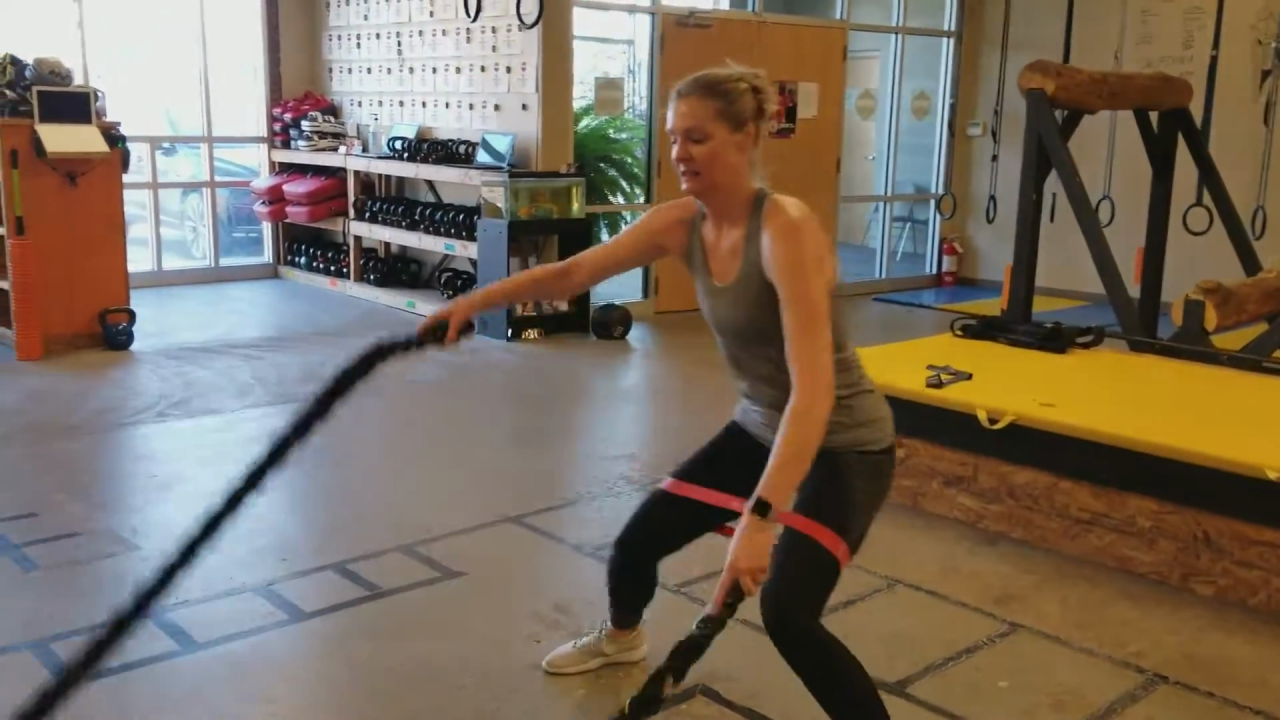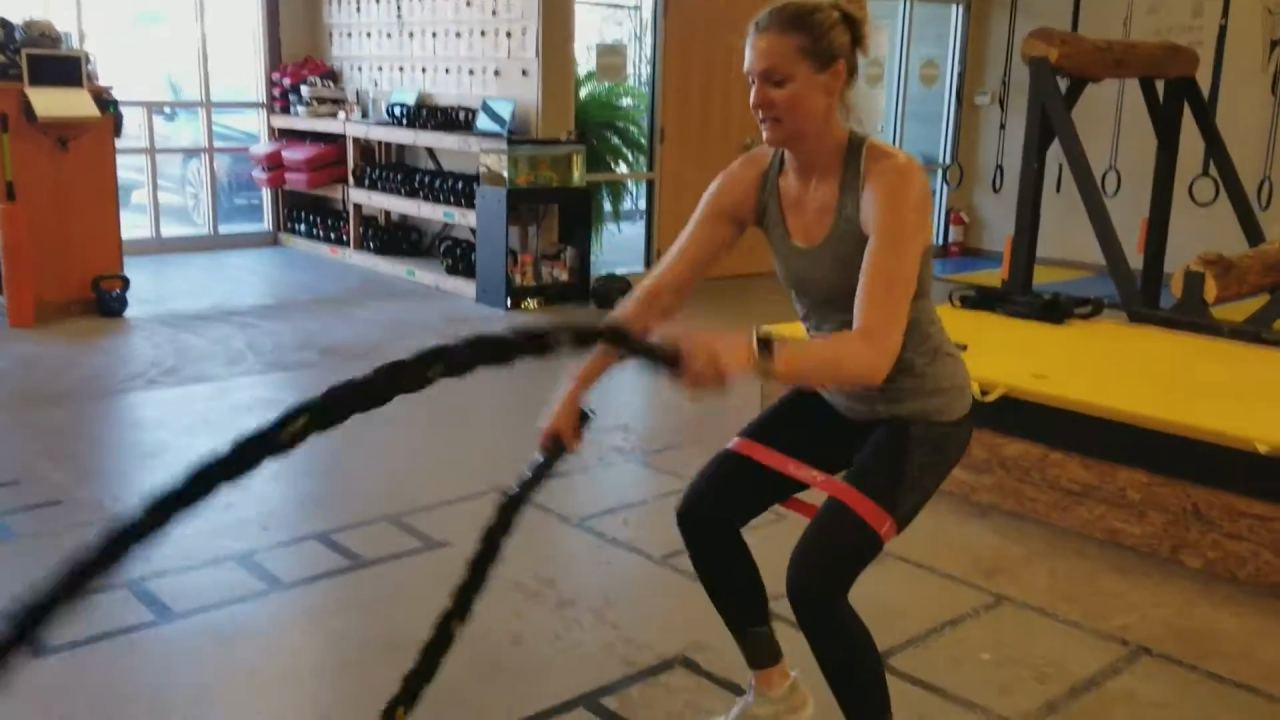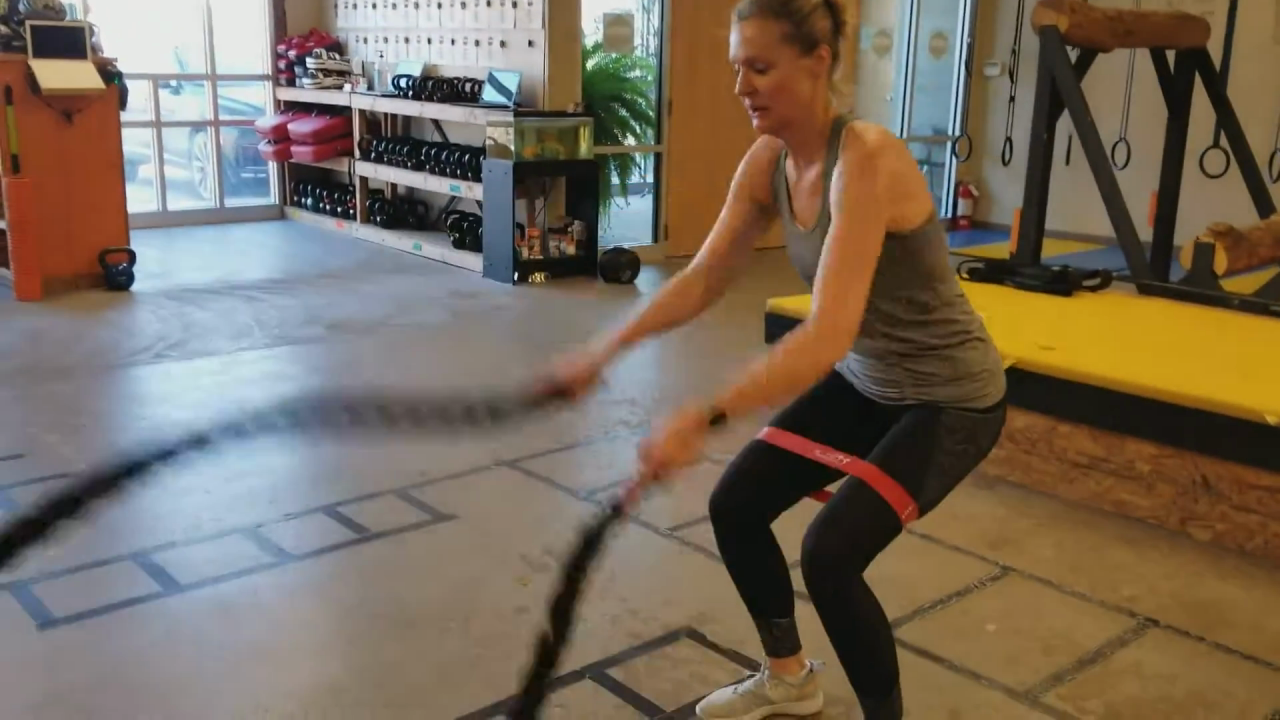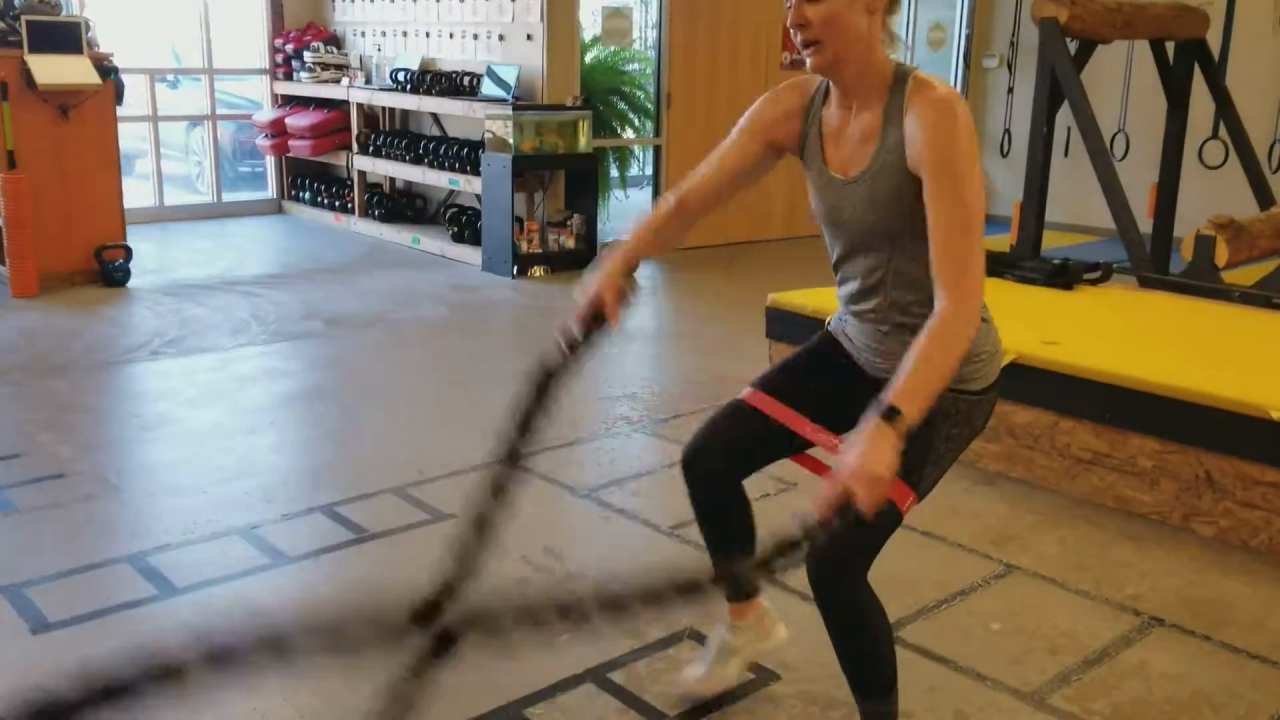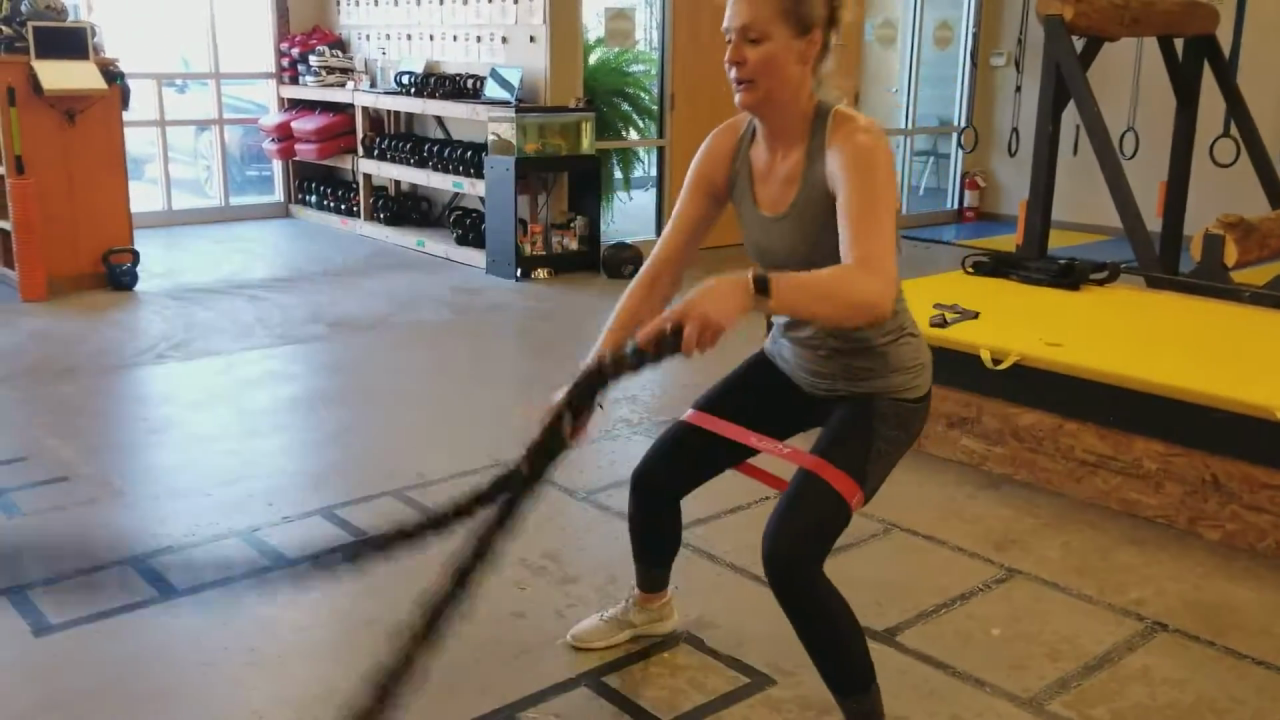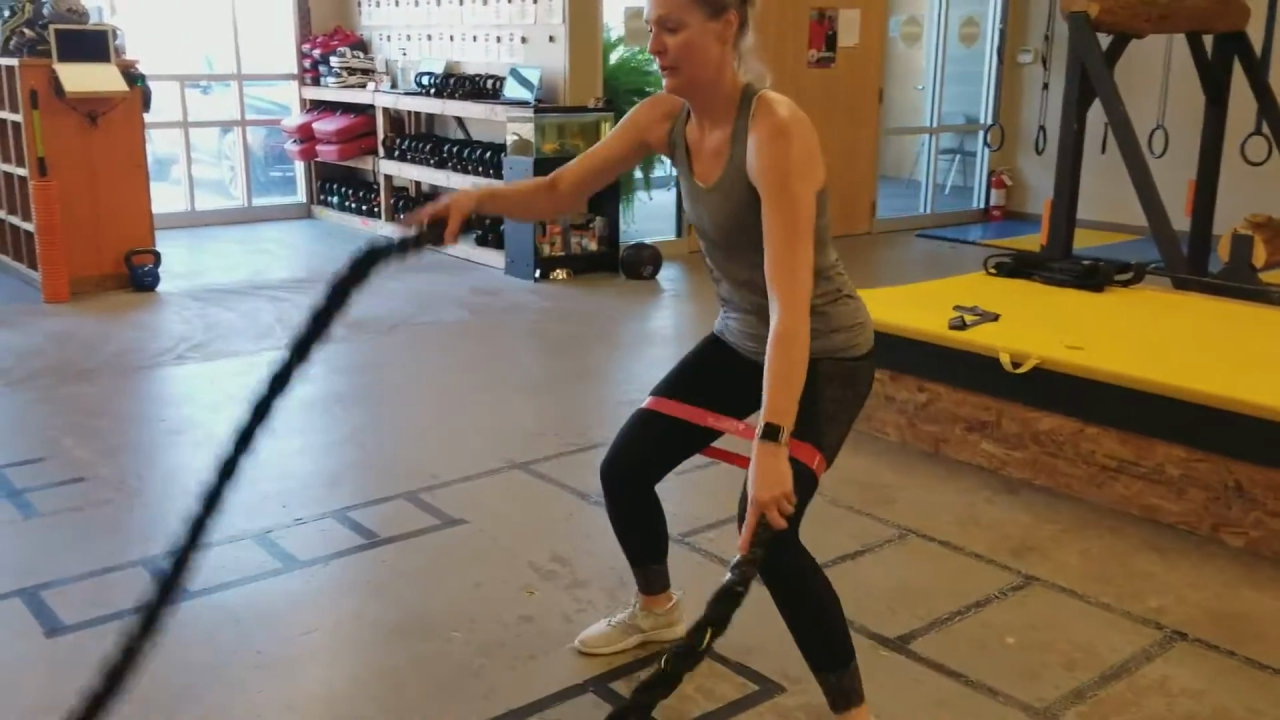
dt=0.4s
person 1, frame 1
left shoulder: (789, 229)
right shoulder: (682, 224)
left elbow: (814, 388)
right elbow: (572, 273)
left wrist: (758, 518)
right wrist: (475, 301)
left hip: (846, 443)
right hip: (761, 426)
left knee: (787, 612)
right knee: (639, 541)
right ankle: (621, 637)
person 1, frame 2
left shoulder: (892, 181)
right shoulder: (752, 177)
left elbow: (869, 355)
right elbow: (659, 290)
left wrist: (754, 354)
right wrist: (576, 386)
left hip: (918, 410)
right hip: (830, 393)
left knee: (814, 579)
right knee: (703, 513)
person 1, frame 3
left shoulder: (868, 161)
right shoulder: (768, 162)
left elbow: (829, 333)
right elbow: (701, 282)
left wrist: (703, 418)
right wrist: (606, 348)
left hip: (950, 395)
right hip: (864, 379)
left knee: (832, 555)
right knee: (734, 507)
person 1, frame 4
left shoulder: (936, 115)
right shoulder: (795, 102)
left elbow: (959, 302)
right elbow: (692, 197)
left wrist: (886, 427)
right wrist: (620, 259)
left hip: (945, 373)
right hip: (854, 345)
left knee: (836, 558)
right knee: (708, 459)
right ankle: (746, 621)
person 1, frame 5
left shoulder: (852, 144)
right shoulder: (726, 147)
left elbow: (872, 293)
right elbow: (660, 272)
left wrist: (748, 287)
left hip: (879, 382)
right hip: (793, 359)
left knee: (789, 553)
right knee: (653, 476)
right ankle: (649, 605)
person 1, frame 6
left shoulder: (776, 129)
right shoulder: (665, 116)
left elbow: (791, 302)
right elbow: (558, 192)
left wrist: (771, 444)
right wrist: (479, 197)
left hip: (825, 349)
right hip: (738, 337)
left knee: (768, 533)
right knee: (623, 469)
right ankle: (657, 608)
